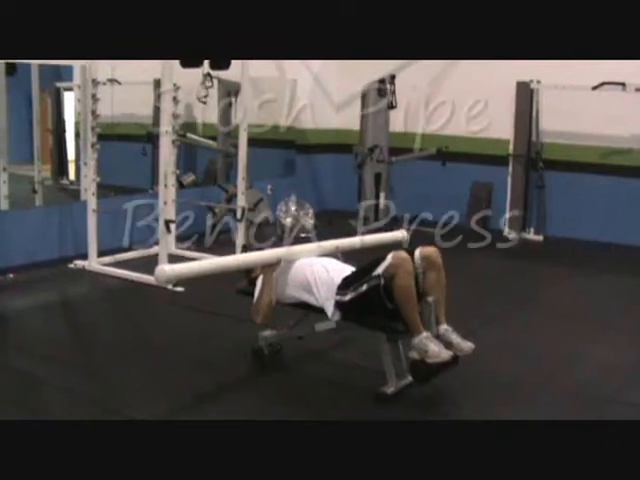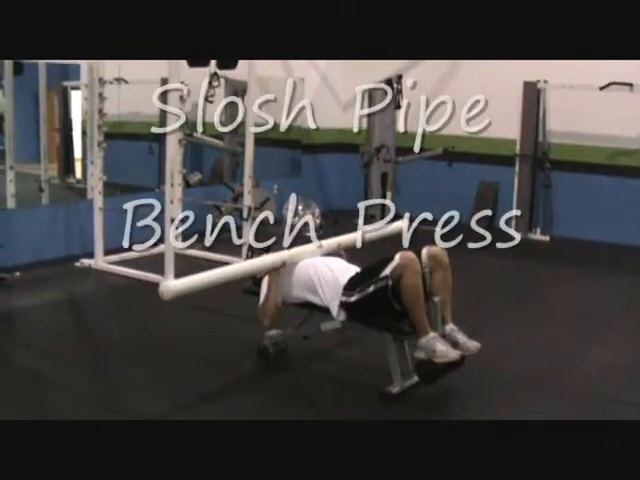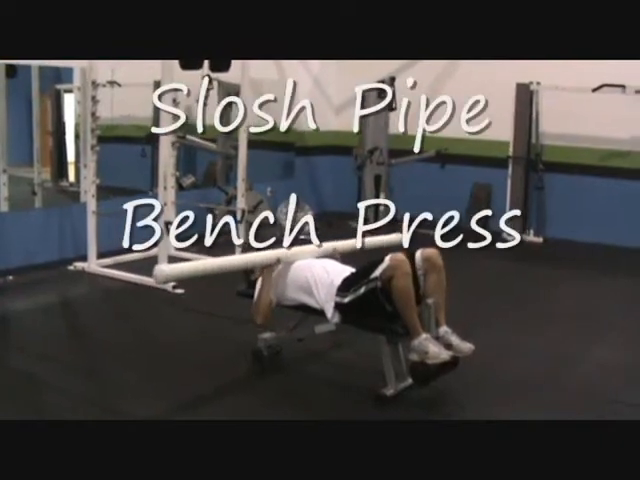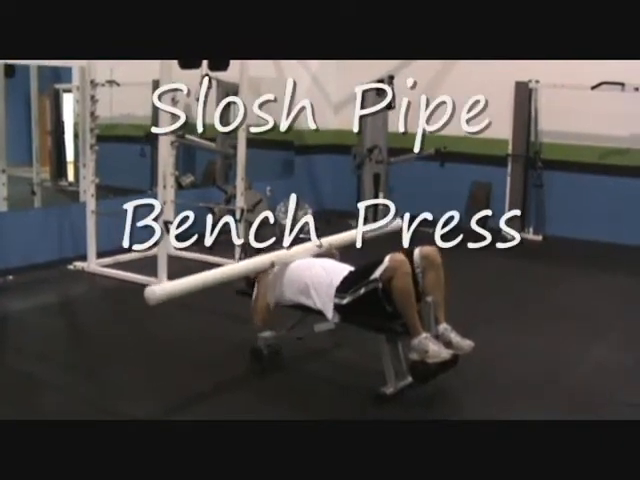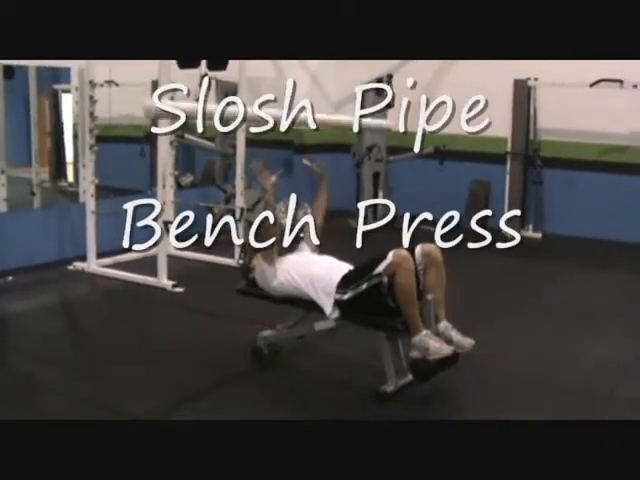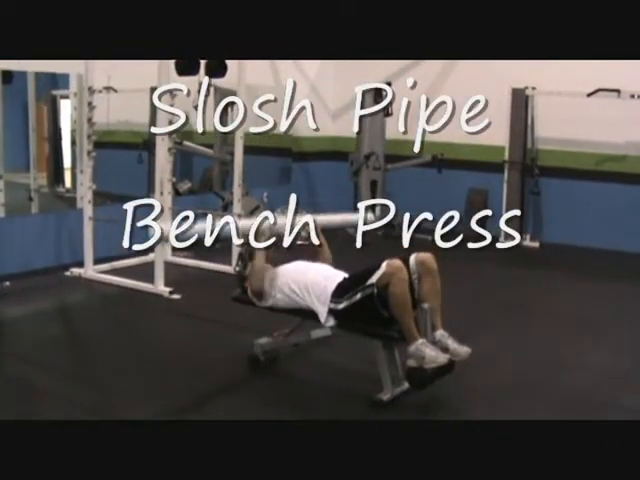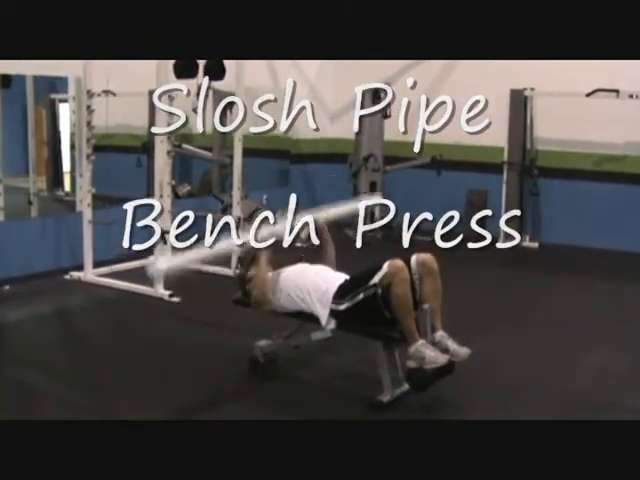
dt=0.5s
person 1, frame 1
left shoulder: (292, 264)
right shoulder: (268, 278)
right elbow: (260, 317)
left wrist: (335, 254)
right wrist: (268, 272)
left hip: (356, 282)
right hip: (342, 294)
left knee: (430, 255)
right knee: (399, 261)
left ankle: (442, 330)
right ankle: (420, 340)
person 1, frame 2
left shoulder: (297, 264)
right shoulder: (273, 279)
right elbow: (267, 320)
left wrist: (339, 253)
right wrist: (274, 273)
left hip: (360, 281)
right hip: (348, 295)
left knee: (436, 255)
right knee: (407, 261)
left ankle: (448, 331)
right ankle: (426, 341)
person 1, frame 3
left shoulder: (293, 268)
right shoulder: (268, 280)
right elbow: (260, 319)
left wrist: (335, 258)
right wrist: (268, 273)
left hip: (355, 285)
right hip: (342, 297)
left knee: (431, 257)
right knee: (397, 263)
left ankle: (442, 332)
right ankle: (419, 342)
person 1, frame 4
left shoulder: (291, 266)
right shoulder: (268, 280)
right elbow: (260, 323)
left wrist: (334, 255)
right wrist: (263, 275)
left hip: (352, 281)
right hip: (341, 296)
left knee: (429, 254)
right knee: (397, 262)
left ankle: (442, 330)
right ankle: (419, 341)
person 1, frame 5
left shoulder: (298, 257)
right shoulder: (268, 276)
left elbow: (317, 220)
right elbow: (268, 231)
left wrist: (323, 179)
right wrist: (269, 191)
left hip: (353, 283)
right hip: (341, 293)
left knee: (430, 252)
right knee: (401, 259)
left ankle: (442, 327)
right ankle: (420, 339)
person 1, frame 6
left shoulder: (285, 272)
right shoulder: (260, 290)
left elbow: (327, 261)
right elbow: (257, 286)
left wrist: (317, 231)
right wrist: (259, 247)
left hip: (348, 288)
right hip: (336, 301)
left knee: (425, 261)
right knee: (394, 268)
left ankle: (439, 336)
right ankle: (416, 347)
person 1, frame 7
left shoulder: (286, 274)
right shoulder: (263, 287)
left elbow: (330, 266)
right elbow: (258, 297)
left wrist: (323, 231)
right wrist: (261, 254)
left hip: (348, 287)
right hip: (337, 302)
left knee: (426, 261)
right knee: (396, 268)
left ankle: (439, 337)
right ankle: (416, 349)
